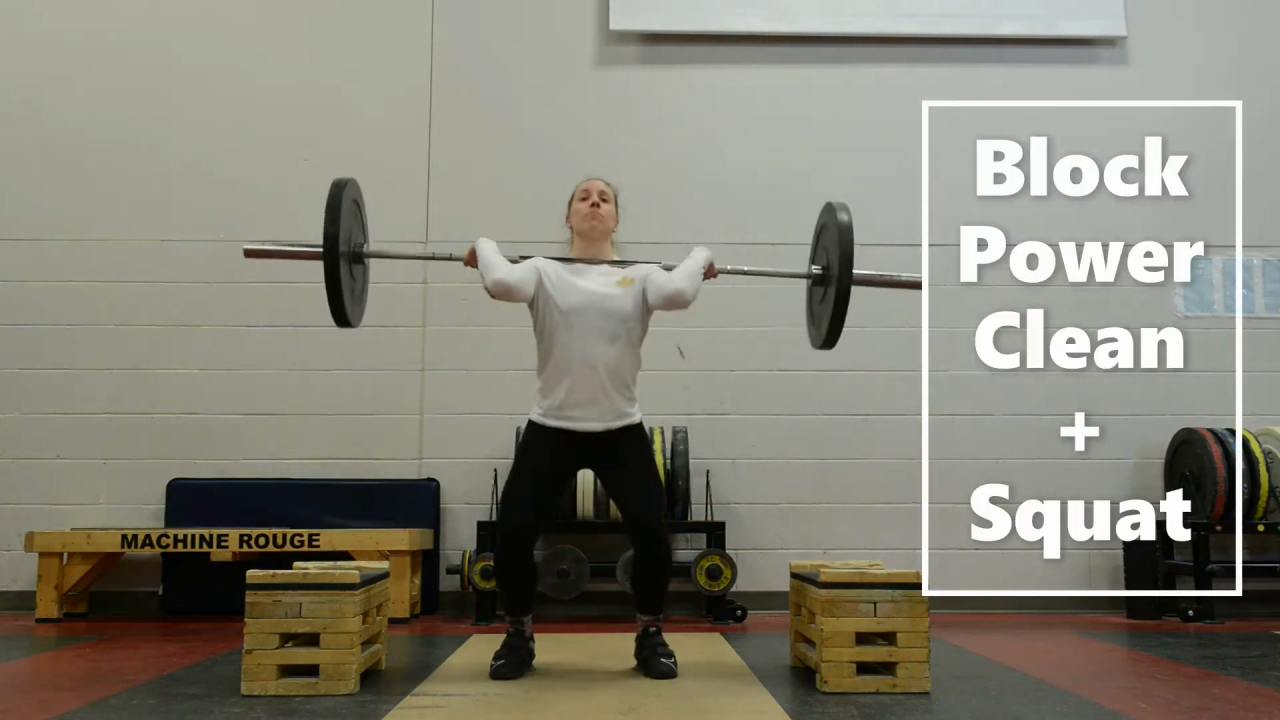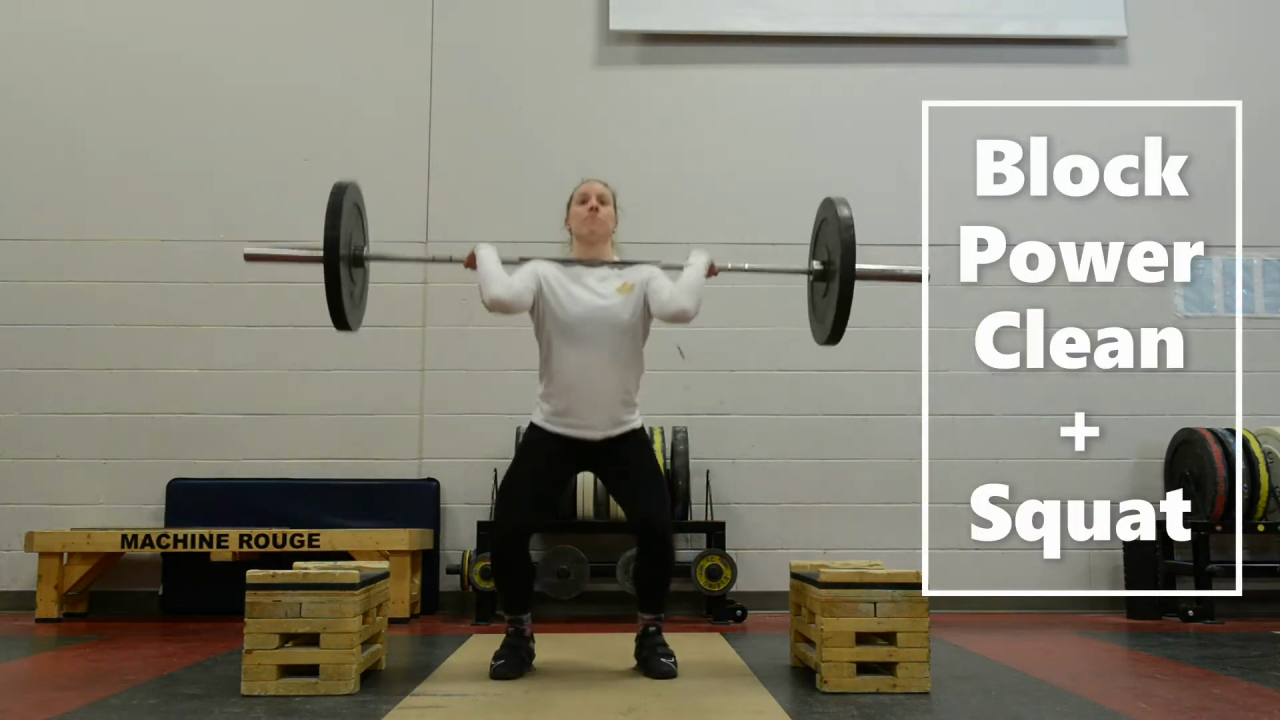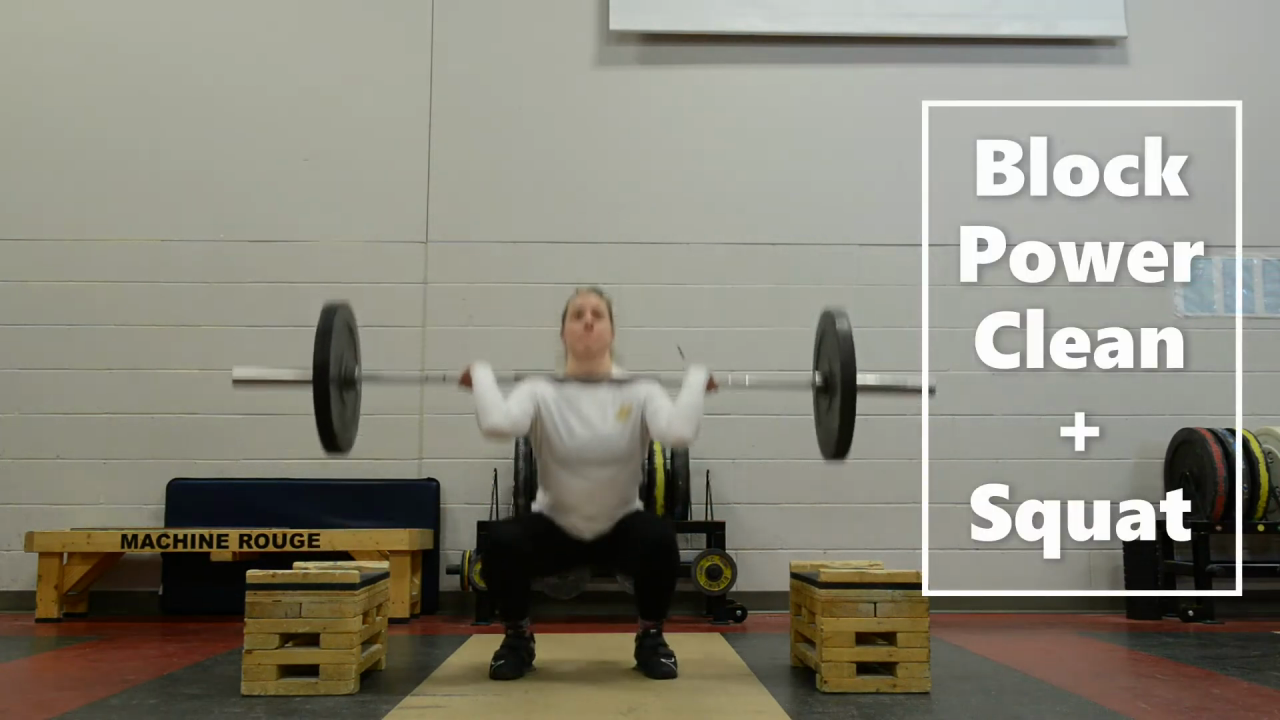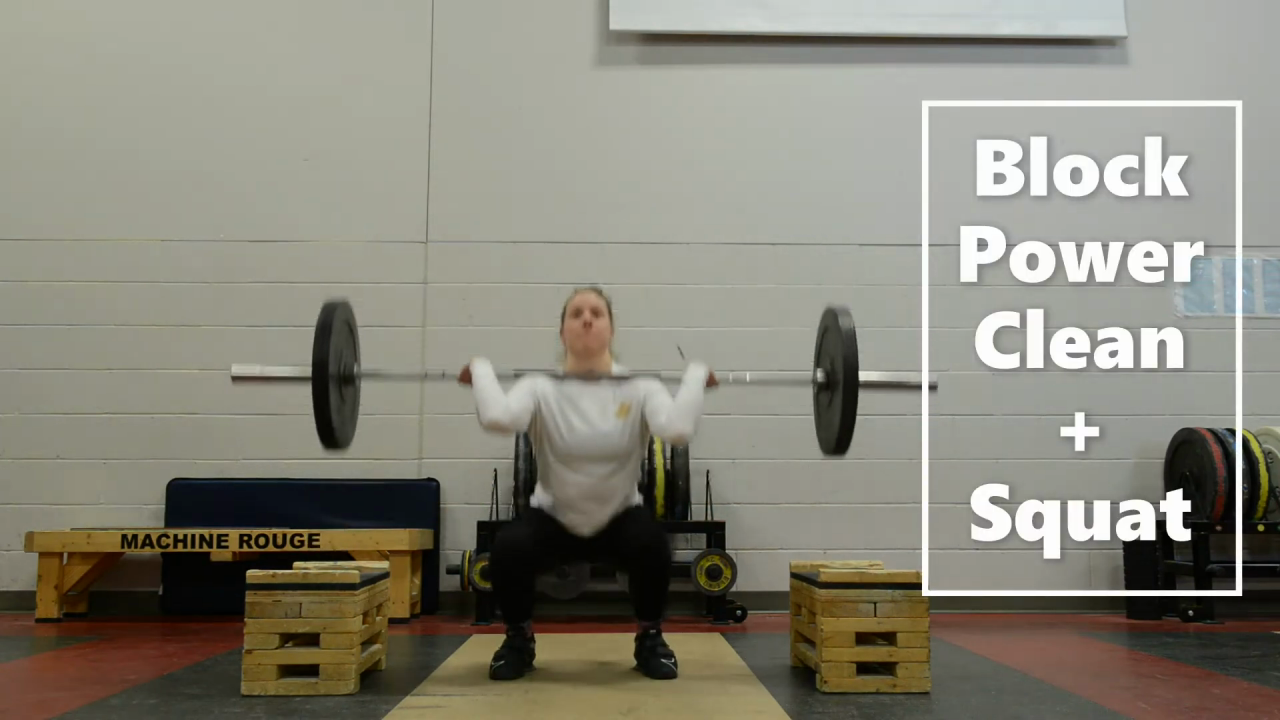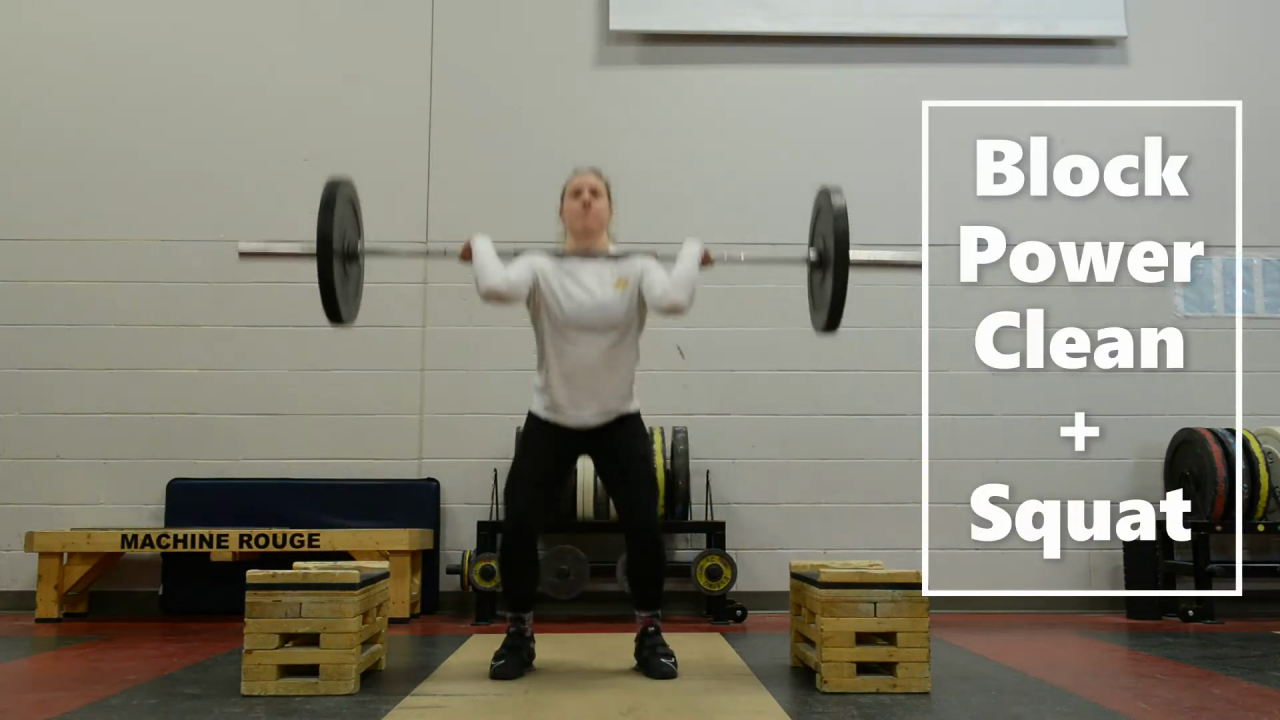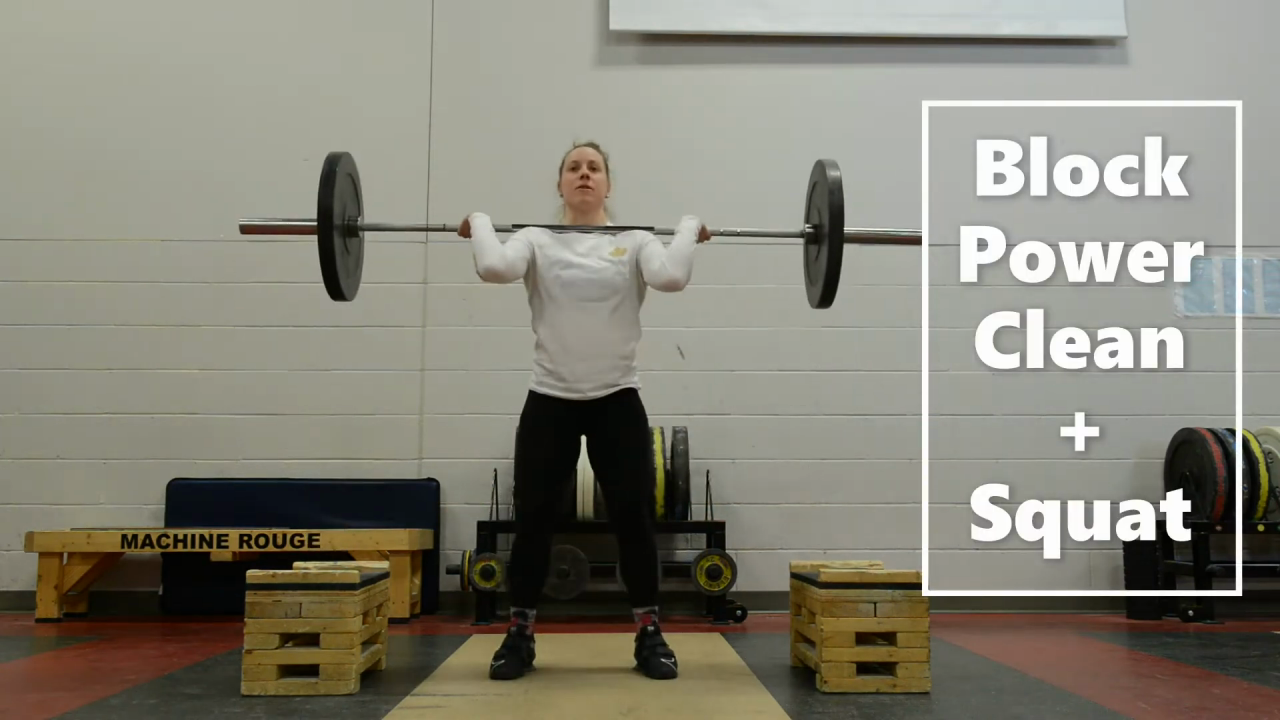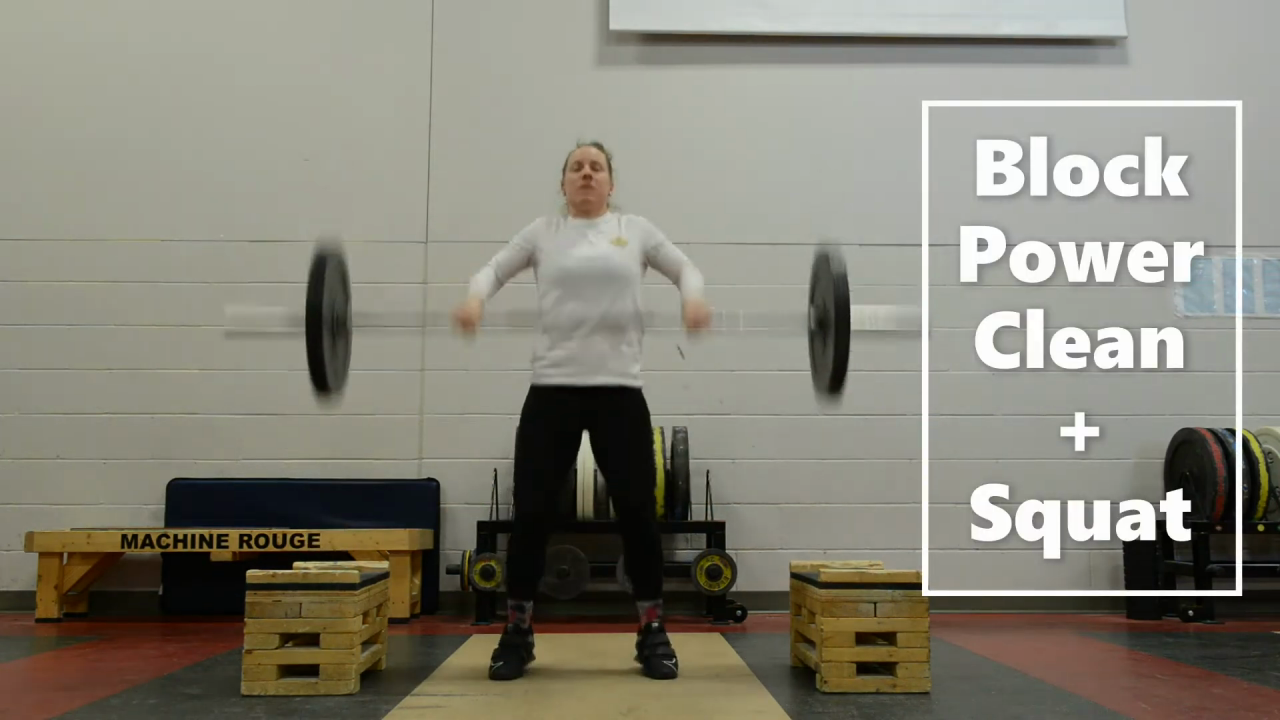
dt=0.4s
person 1, frame 1
left shoulder: (639, 274)
right shoulder: (543, 270)
left elbow: (677, 293)
right elbow: (502, 284)
left wrist: (699, 257)
right wrist: (485, 249)
left hip: (620, 429)
right hip: (552, 428)
left knee: (651, 531)
right knee: (513, 533)
left ankle: (650, 636)
right ankle: (519, 637)
person 1, frame 2
left shoulder: (642, 276)
right shoulder: (543, 274)
left elbow: (680, 307)
right elbow: (500, 298)
left wrist: (698, 263)
right wrist: (484, 254)
left hip: (622, 433)
right hip: (552, 431)
left knee: (655, 527)
right knee: (509, 528)
left ankle: (650, 635)
right ankle: (518, 636)
person 1, frame 3
left shoulder: (640, 392)
right shoulder: (540, 392)
left elbow: (678, 433)
right elbow: (498, 425)
left wrist: (695, 380)
right wrist: (483, 375)
left hip: (620, 525)
right hip: (554, 526)
left knee: (659, 545)
right knee: (501, 544)
left ankle: (651, 637)
right ankle: (518, 639)
person 1, frame 4
left shoulder: (638, 389)
right shoulder: (540, 389)
left elbow: (677, 430)
right elbow: (498, 419)
left wrist: (693, 375)
right wrist: (482, 370)
left hip: (618, 515)
right hip: (553, 517)
left knee: (652, 547)
right knee: (509, 549)
left ankle: (650, 636)
right ankle: (519, 638)
person 1, frame 5
left shoulder: (636, 267)
right shoulder: (540, 266)
left elbow: (674, 300)
right elbow: (495, 288)
left wrist: (691, 253)
right wrist: (481, 246)
left hip: (619, 422)
right hip: (550, 422)
left knee: (643, 526)
right knee: (519, 525)
left ankle: (649, 635)
right ankle: (518, 636)
person 1, frame 6
left shoulder: (634, 241)
right shoulder: (536, 240)
left elbow: (672, 277)
right elbow: (494, 267)
left wrist: (688, 231)
right wrist: (481, 226)
left hip: (617, 401)
right hip: (549, 401)
left knee: (633, 518)
right knee: (533, 519)
left ankle: (649, 635)
right ankle: (519, 635)
person 1, frame 7
left shoulder: (635, 231)
right shoulder: (542, 232)
left elbow: (683, 268)
right elbow: (493, 271)
left wrist: (693, 297)
right wrist: (474, 299)
left hip: (620, 393)
right hip: (552, 392)
left knee: (637, 513)
right knee: (531, 514)
left ankle: (652, 632)
right ankle: (517, 633)
